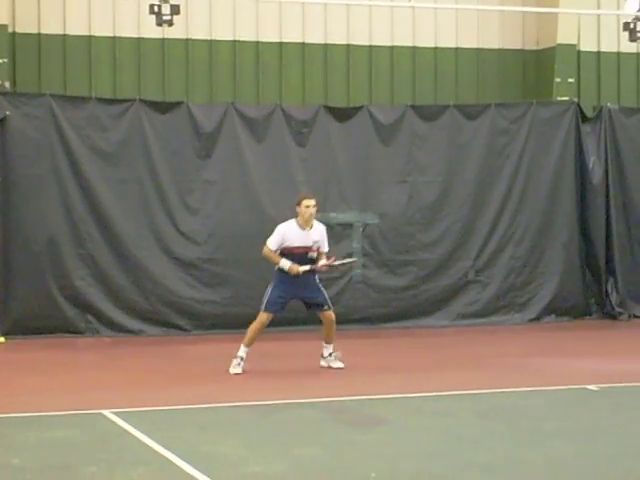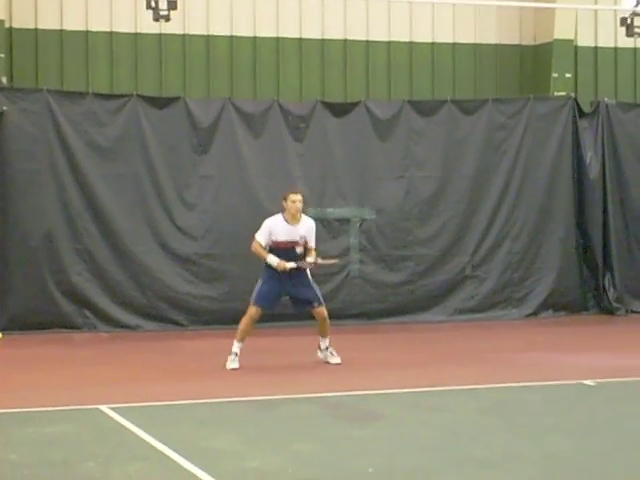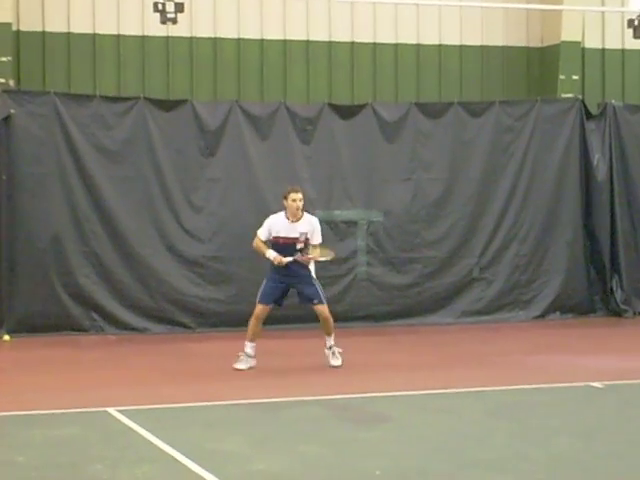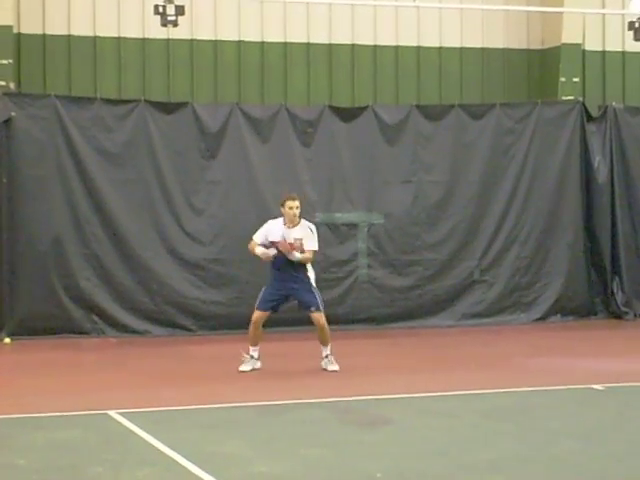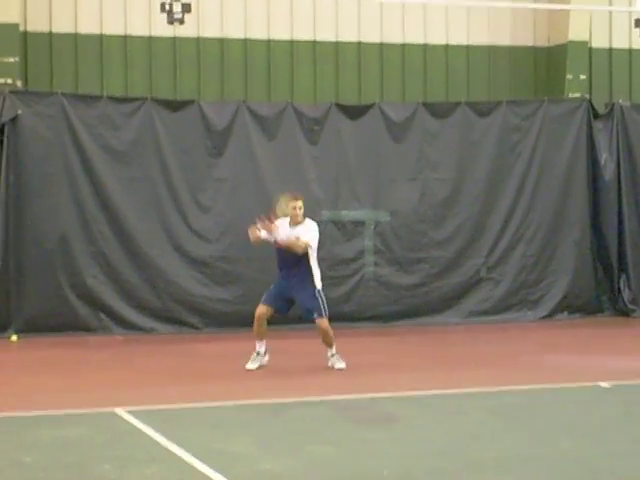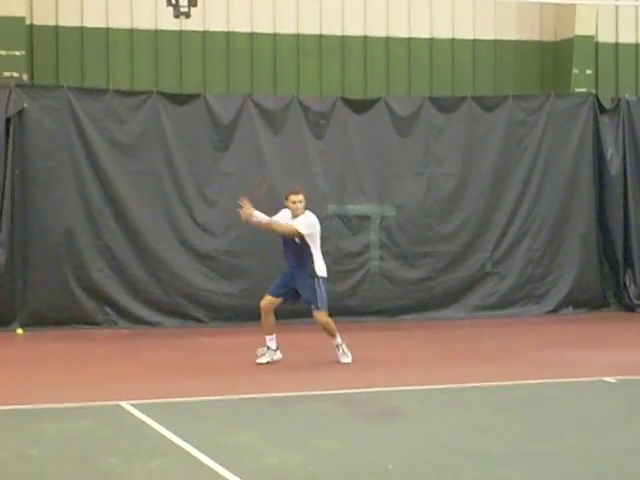
dt=0.1s
person 1, frame 1
left shoulder: (321, 229)
right shoulder: (284, 229)
left elbow: (322, 255)
right elbow: (267, 252)
left wrist: (323, 263)
right wrist: (286, 265)
left hip: (309, 281)
right hip: (283, 280)
left knee: (329, 318)
right knee: (262, 319)
left ankle: (327, 356)
right ankle: (239, 358)
person 1, frame 2
left shoulder: (310, 224)
right shoulder: (272, 223)
left elbow: (311, 250)
right elbow: (255, 246)
left wrist: (310, 260)
right wrist: (273, 260)
left hip: (299, 275)
right hip: (273, 275)
left knee: (322, 314)
right knee: (252, 313)
left ankle: (325, 349)
right ankle: (235, 353)
person 1, frame 3
left shoulder: (312, 222)
right shoulder: (273, 220)
left elbow: (315, 250)
right elbow: (257, 243)
left wrist: (309, 256)
right wrist: (271, 254)
left hip: (303, 273)
right hip: (277, 273)
left knee: (324, 313)
right knee: (259, 313)
left ankle: (331, 348)
right ankle: (248, 355)
person 1, frame 4
left shoulder: (308, 228)
right shoulder: (271, 226)
left elbow: (309, 257)
right elbow: (252, 245)
left wrist: (293, 254)
right wrist: (261, 251)
left hip: (303, 281)
right hip: (278, 281)
left knee: (320, 321)
right knee: (257, 318)
left ankle: (327, 357)
right ankle: (253, 358)
person 1, frame 5
left shoulder: (311, 227)
right shoulder: (281, 224)
left elbow: (299, 248)
right elbow: (255, 239)
left wrist: (277, 234)
right wrist: (258, 232)
left hip: (308, 283)
right hip: (284, 281)
left knee: (323, 325)
right knee: (260, 313)
left ankle: (333, 355)
right ankle: (260, 354)
person 1, frame 6
left shoulder: (310, 219)
right shoulder: (284, 214)
left elbow: (285, 229)
right elbow: (267, 221)
left wrist: (258, 216)
right wrist: (251, 214)
left hip: (312, 274)
right hip: (291, 272)
left knee: (321, 318)
right knee: (266, 305)
left ankle: (339, 345)
right ankle: (272, 349)
